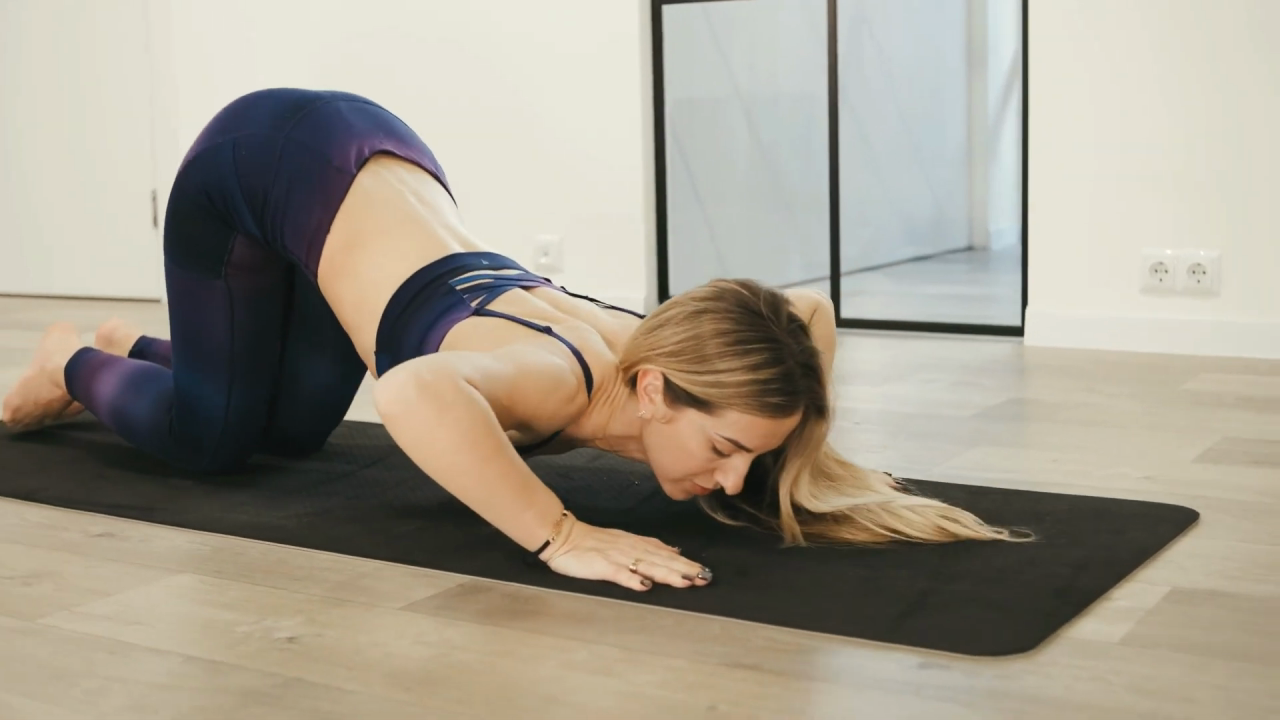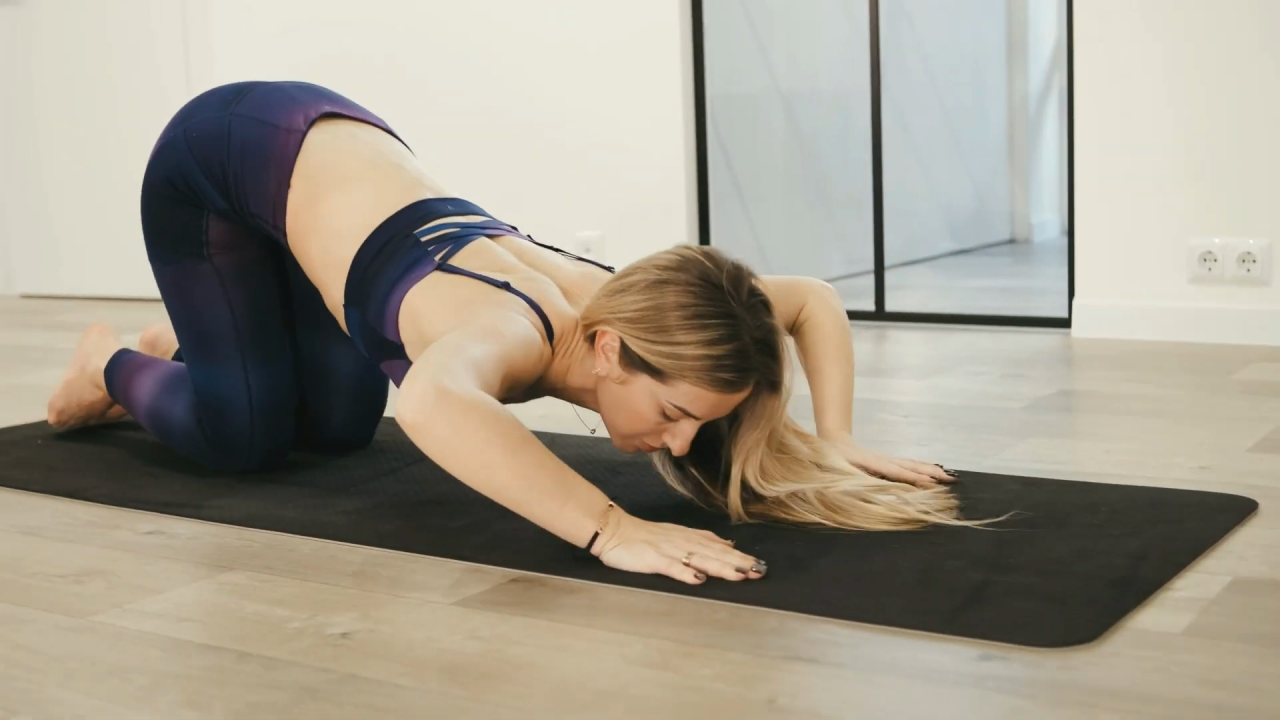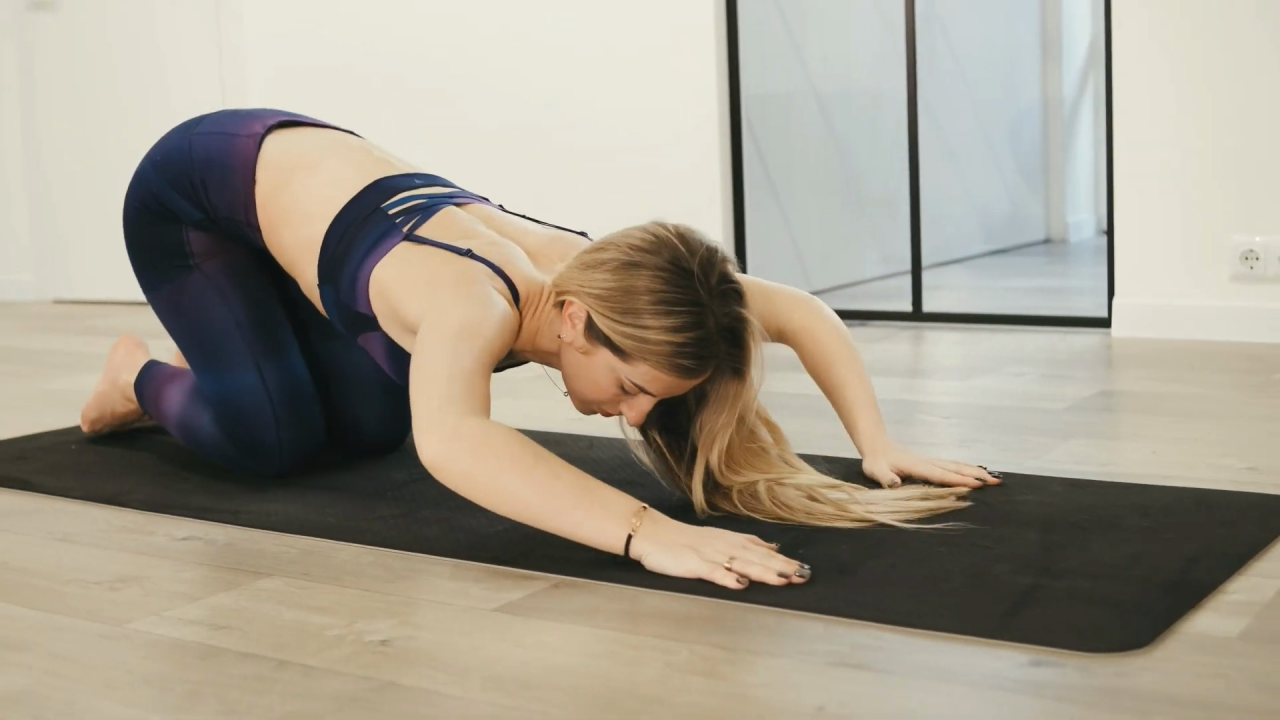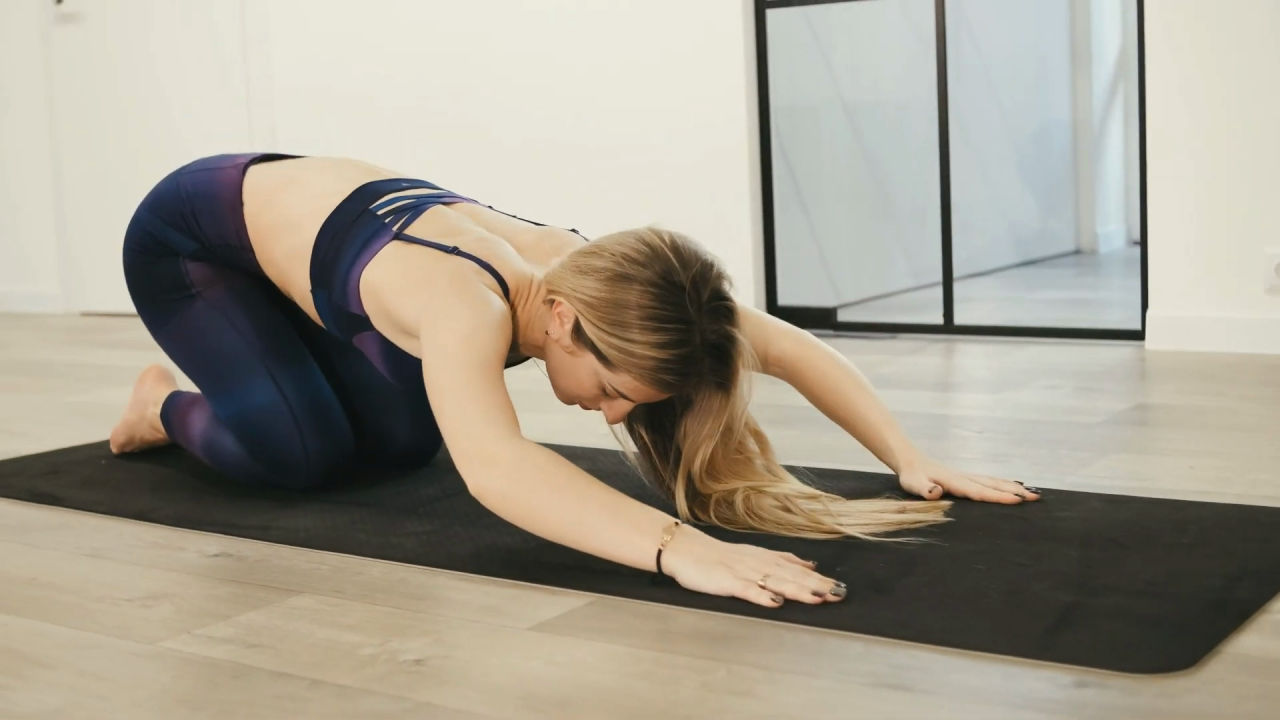
dt=0.4s
person 1, frame 1
left shoulder: (661, 355)
right shoulder: (550, 382)
left elbow: (808, 307)
right elbow: (413, 393)
left wrist: (804, 468)
right wrist: (559, 538)
left hip: (358, 155)
right hip: (256, 164)
left knee: (292, 428)
right knee: (210, 436)
left ankle: (137, 348)
person 1, frame 2
left shoulder: (627, 312)
right shoulder: (509, 334)
left elbow: (814, 300)
right elbow: (433, 403)
left wrist: (834, 445)
right wrist: (607, 530)
left hip: (330, 144)
right hip: (219, 159)
left knee: (338, 426)
right knee: (245, 435)
left ankle: (179, 352)
right ankle: (114, 367)
person 1, frame 3
left shoulder: (600, 279)
right shoulder: (477, 305)
left elbow: (802, 312)
right elbow: (452, 442)
left wrist: (877, 446)
right wrist: (645, 532)
left hip: (300, 174)
right hip: (194, 189)
left knee: (370, 427)
right knee: (272, 435)
left ankle: (213, 363)
right ankle: (144, 380)
person 1, frame 4
left shoulder: (593, 278)
right shoulder: (468, 302)
left elbow: (791, 347)
right elbow: (494, 466)
left wrist: (909, 462)
right wrist: (681, 550)
left hip: (294, 220)
right hip: (191, 233)
left knee: (402, 442)
right knee: (301, 450)
left ankle: (239, 387)
right ankle: (170, 408)
